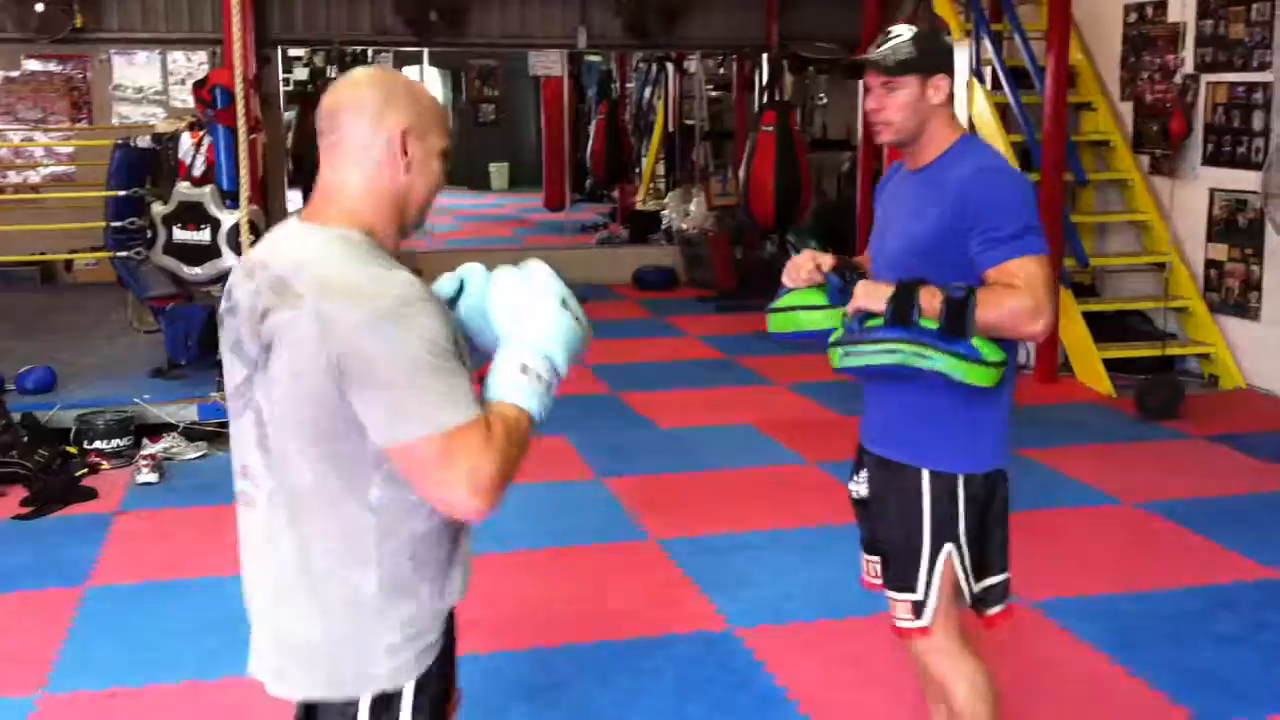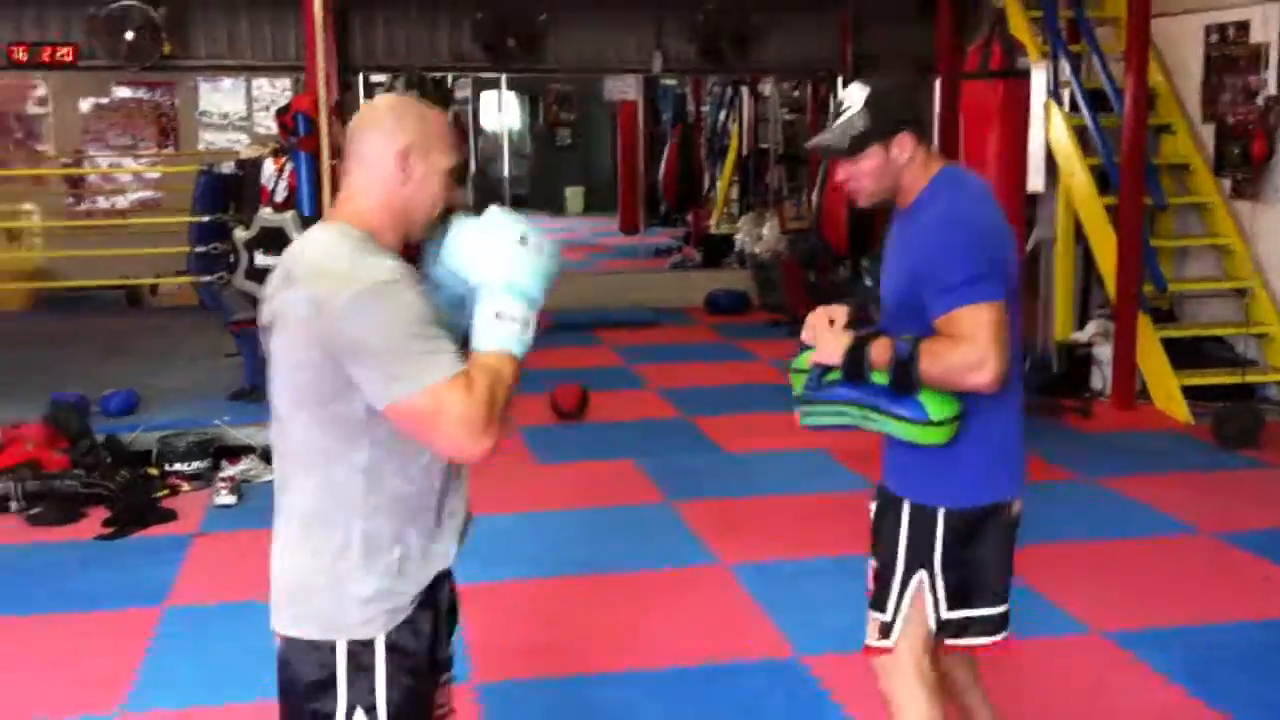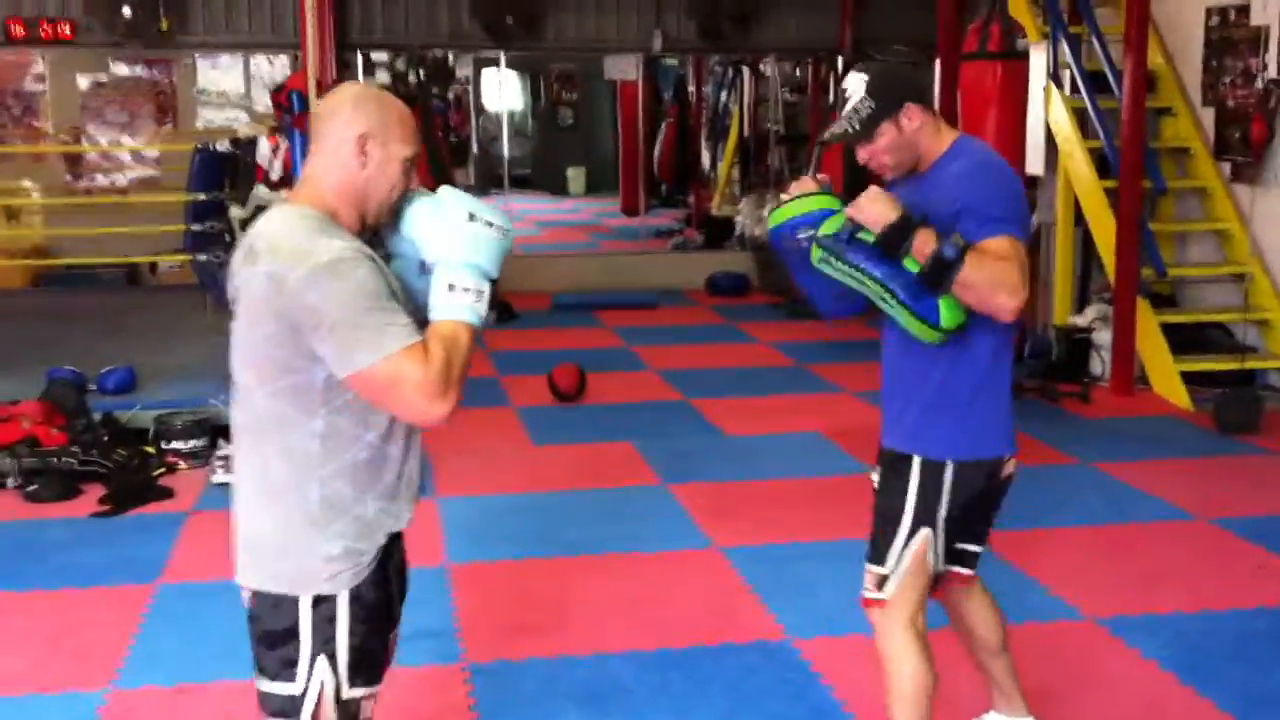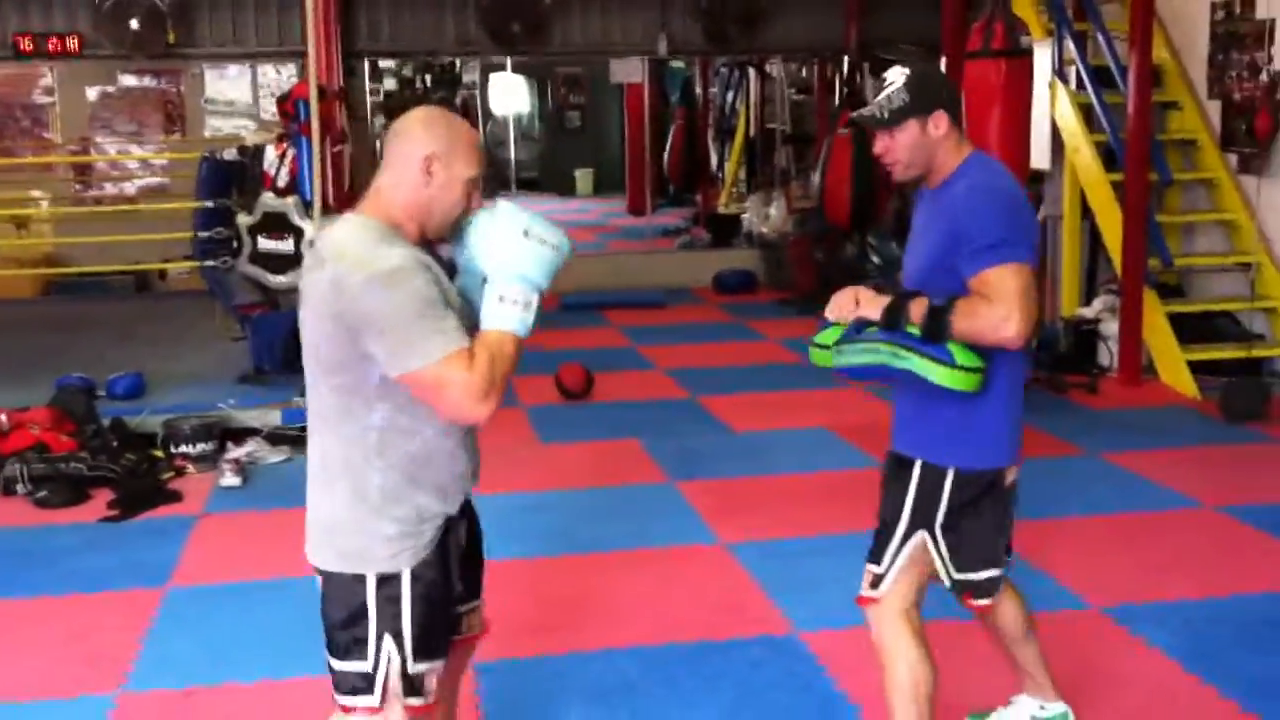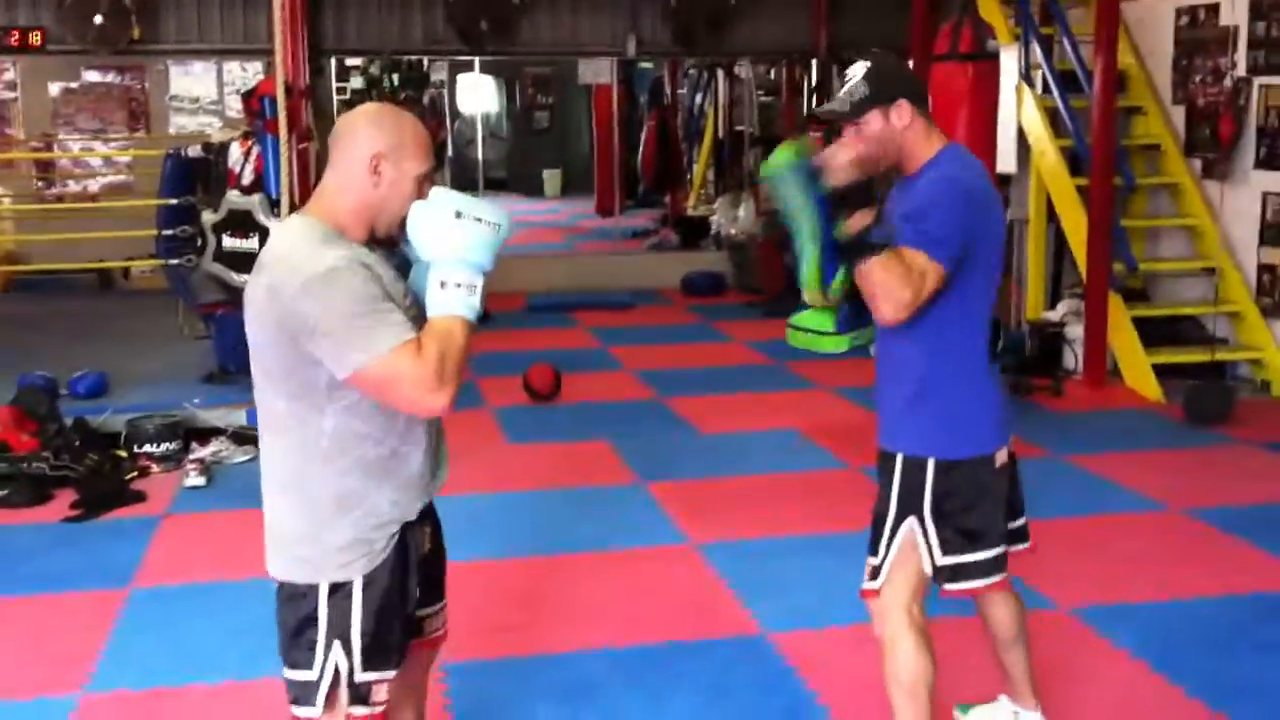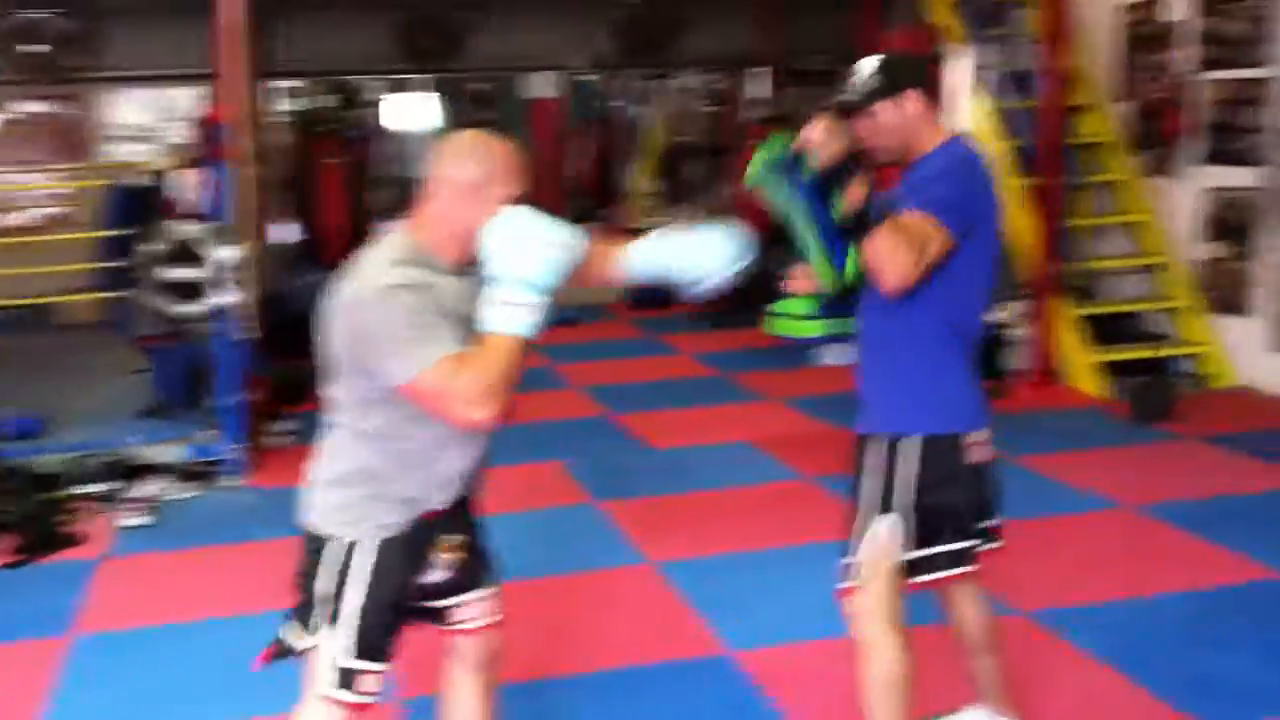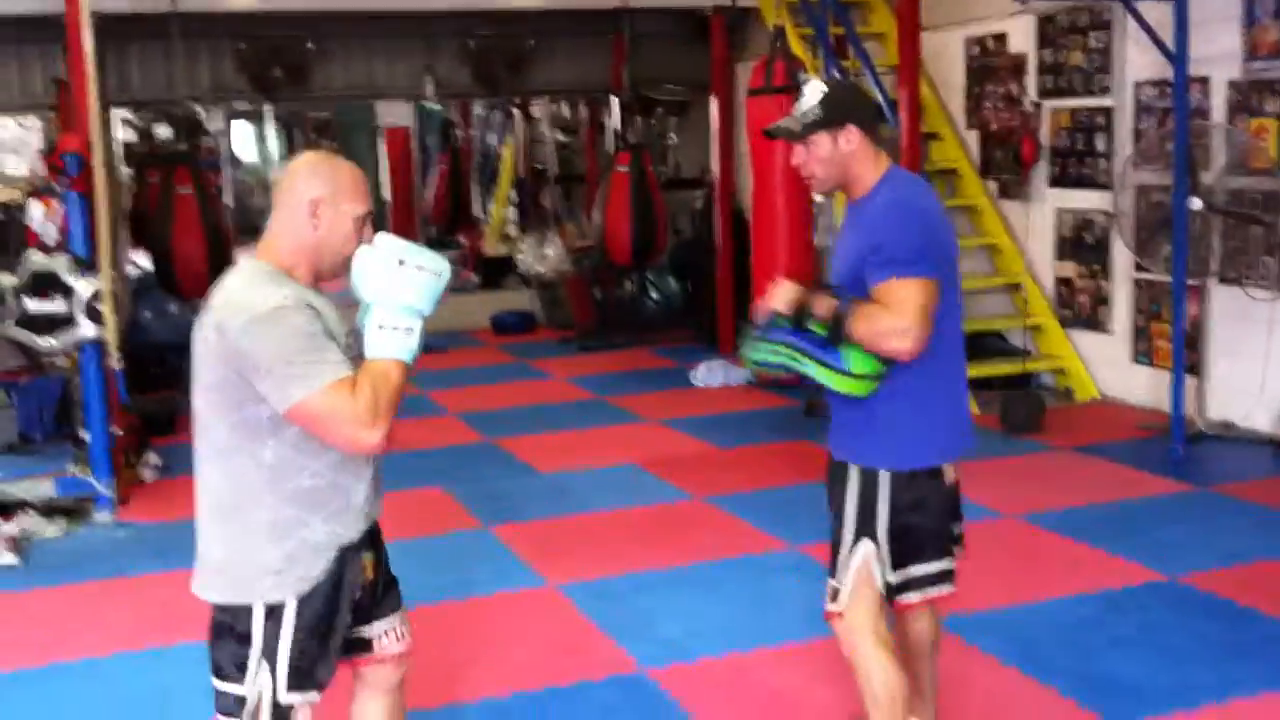
dt=0.7s
person 1, frame 1
left shoulder: (986, 183)
right shoulder: (896, 178)
left elbow: (1030, 311)
left wrist: (908, 299)
right wrist: (834, 269)
left hip: (946, 446)
right hip: (890, 433)
left knee: (935, 628)
right knee: (919, 614)
person 1, frame 2
left shoulder: (951, 224)
right shoulder: (930, 204)
left elbow: (977, 363)
left wrist: (866, 351)
right wrist: (854, 321)
left hip: (953, 471)
right hip: (937, 463)
left knee: (899, 656)
right knee: (933, 632)
person 1, frame 3
left shoulder: (978, 177)
right shoulder: (911, 177)
left elbow: (1005, 293)
right elbow: (883, 273)
left wrist: (904, 232)
left hip: (947, 432)
right hip: (923, 422)
left knee: (894, 607)
right knee: (950, 574)
person 1, frame 4
left shoulder: (983, 198)
right shoulder: (938, 191)
left elbow: (1007, 318)
left wrist: (897, 309)
right wrist: (876, 301)
left hip: (953, 438)
right hip: (950, 428)
left knee: (888, 603)
right knee: (978, 576)
person 1, frame 5
left shoulder: (948, 189)
right shoulder: (929, 180)
left elbow: (893, 301)
left wrist: (851, 205)
right wrist: (845, 286)
left hip: (937, 429)
right hip: (969, 420)
left knee: (892, 599)
right knee: (982, 574)
person 1, frame 6
left shoulder: (952, 171)
right shoulder: (928, 175)
left elbow: (895, 267)
left hip: (916, 420)
right hip: (937, 414)
left knee: (870, 597)
right knee: (950, 572)
person 1, frame 7
left shoulder: (899, 212)
right shoulder: (872, 205)
left elbow: (900, 334)
left wrist: (812, 304)
right wrist: (801, 308)
left hip: (888, 449)
right hip: (916, 440)
left knee: (857, 617)
right knee: (909, 591)
person 2, frame 1
left shoulder: (267, 264)
right shoulder: (380, 302)
right elbow: (469, 486)
left wrist: (441, 334)
right wrist: (534, 355)
left hip: (313, 593)
right hip: (361, 629)
person 2, frame 2
left shoulder: (327, 259)
right shoulder: (364, 287)
left elbow: (413, 368)
right elbow: (470, 431)
left wrist: (465, 292)
right wrist: (510, 300)
left hip: (397, 567)
right hip: (361, 593)
person 2, frame 3
left shoulder: (289, 236)
right shoulder: (322, 263)
left elbow: (374, 344)
right elbow: (429, 394)
left wrist: (421, 264)
right wrist: (463, 276)
left hip: (342, 528)
right hip: (317, 549)
person 2, frame 4
left shoulder: (365, 244)
right shoulder: (381, 269)
left elbow: (440, 352)
right elbow: (469, 397)
left wrist: (483, 279)
right wrist: (514, 293)
left hip: (421, 509)
right hip: (384, 530)
left knee: (445, 656)
person 2, frame 5
left shoulder: (335, 251)
right shoulder: (321, 271)
left elbow: (399, 352)
right elbow: (428, 388)
left wrist: (434, 273)
right wrist: (458, 276)
left hip: (390, 514)
right hip: (344, 540)
left knee: (409, 656)
person 2, frame 6
left shoulder: (469, 257)
right shoulder: (387, 291)
left elbow: (575, 259)
right elbow: (475, 404)
left wrist: (663, 252)
right wrist: (518, 295)
left hip: (439, 505)
right hip: (365, 524)
left knee: (471, 646)
person 2, frame 7
left shoulder: (288, 294)
right shoulder: (266, 312)
left elbow: (346, 397)
right elbow: (364, 425)
left wrist: (384, 311)
right wrist: (397, 318)
left hip: (338, 543)
right hip: (279, 570)
left knee: (386, 668)
